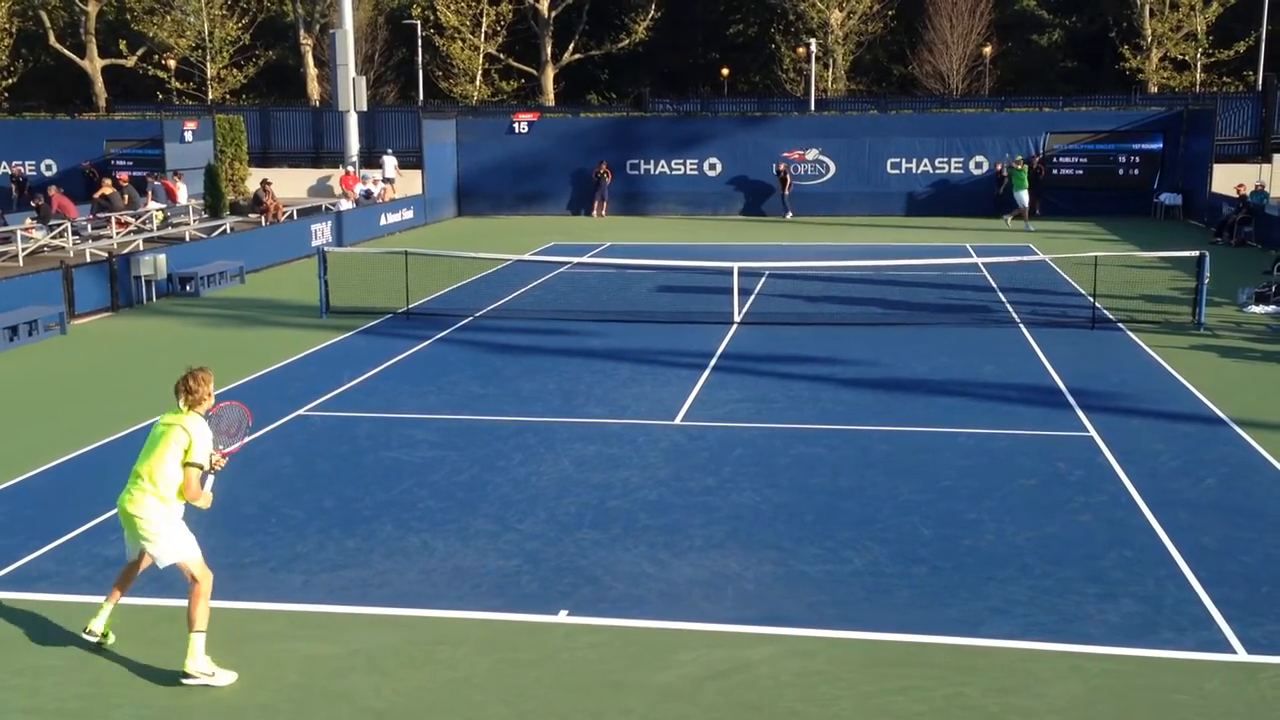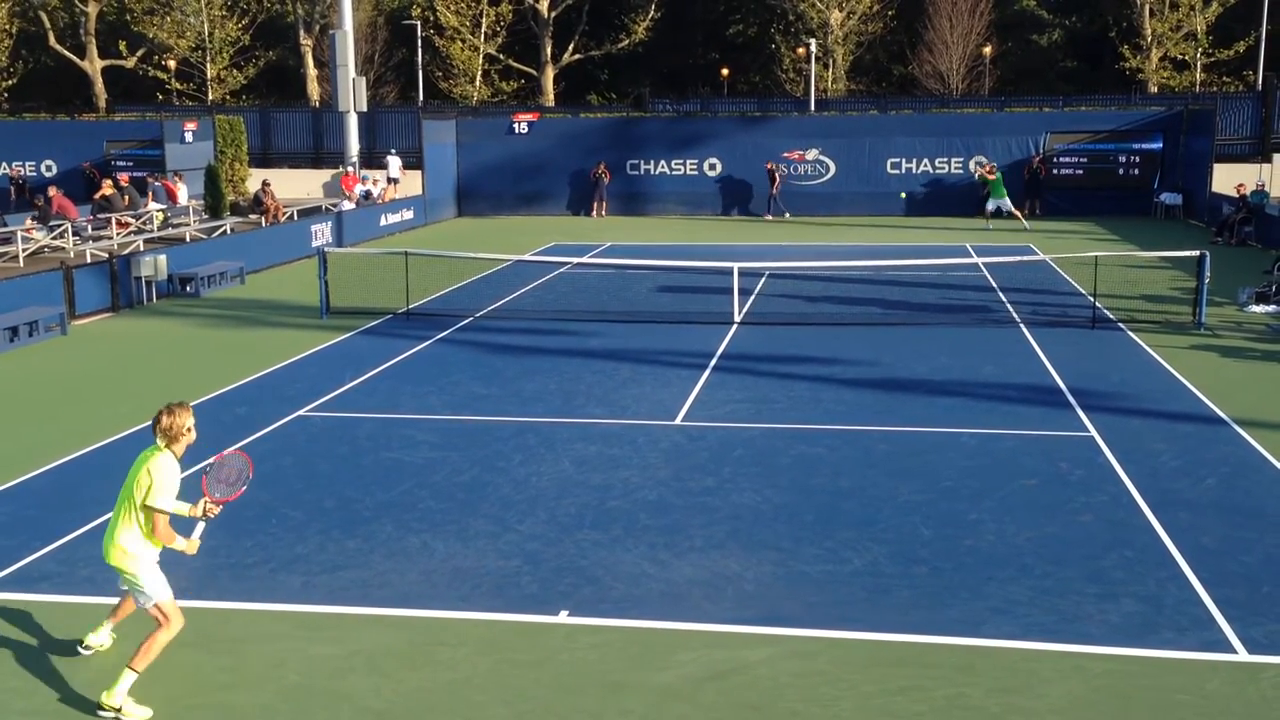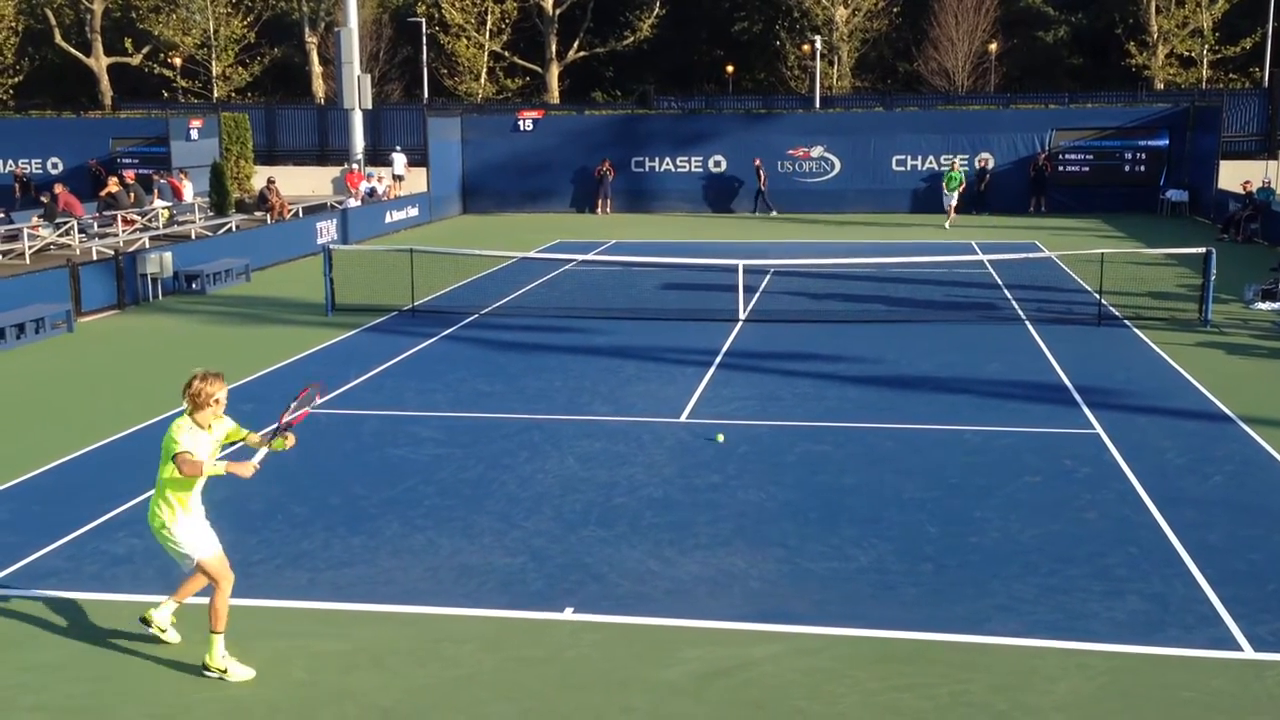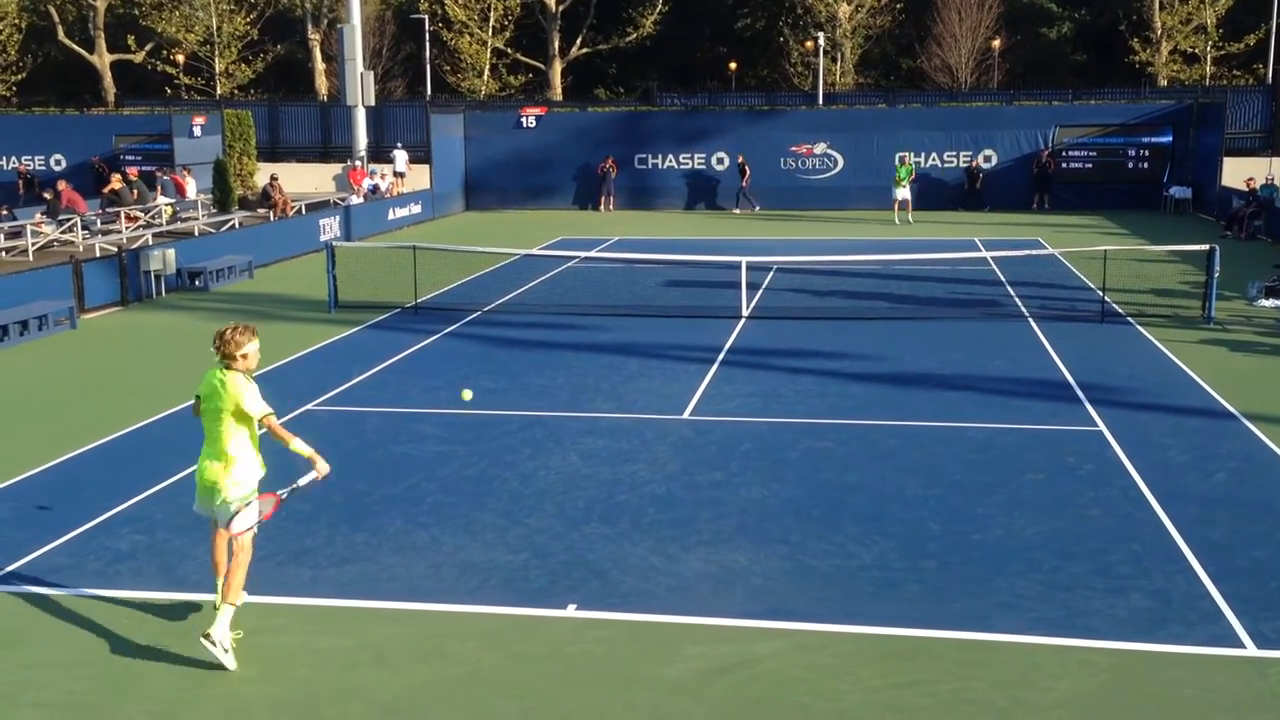
dt=0.4s
person 1, frame 1
left shoulder: (166, 419)
right shoulder: (200, 431)
right elbow: (189, 490)
left wrist: (204, 463)
right wrist: (203, 500)
left hip: (130, 503)
right hip: (156, 513)
left knee: (138, 562)
right knee: (202, 577)
left ankle: (98, 625)
right ankle: (196, 662)
person 1, frame 2
left shoulder: (152, 454)
right shoulder: (167, 470)
right elbow: (160, 531)
left wrist: (192, 509)
right wrist: (185, 545)
left hip: (119, 544)
right hip: (135, 552)
left knee: (140, 589)
right knee: (172, 621)
left ankle: (97, 637)
person 1, frame 3
left shoulder: (219, 423)
right shoulder: (180, 432)
left elbow: (254, 441)
right elbow: (188, 468)
left wrist: (281, 440)
right wrist: (229, 467)
left hip: (190, 512)
right hip: (173, 519)
left knee: (210, 569)
right knee: (224, 578)
left ankle: (160, 616)
right ankle: (217, 658)
person 1, frame 4
left shoulder: (212, 377)
right shoulder: (243, 388)
left elbow: (197, 411)
right elbow: (277, 431)
right wrist: (313, 457)
left hip: (209, 475)
right hip: (237, 479)
left knee: (221, 532)
right knee: (242, 550)
left ankle: (221, 595)
right ankle: (219, 630)
